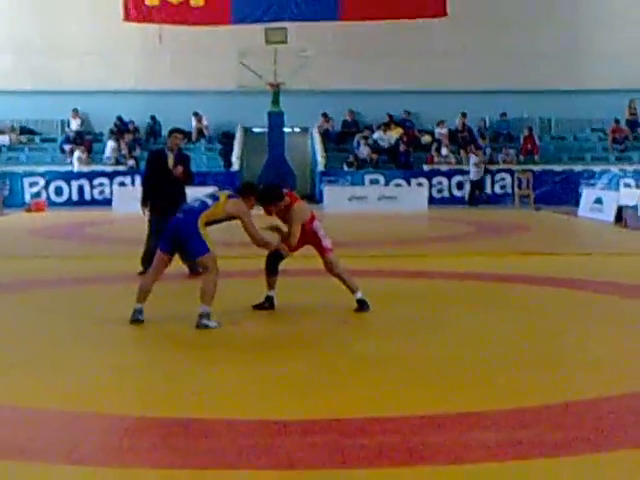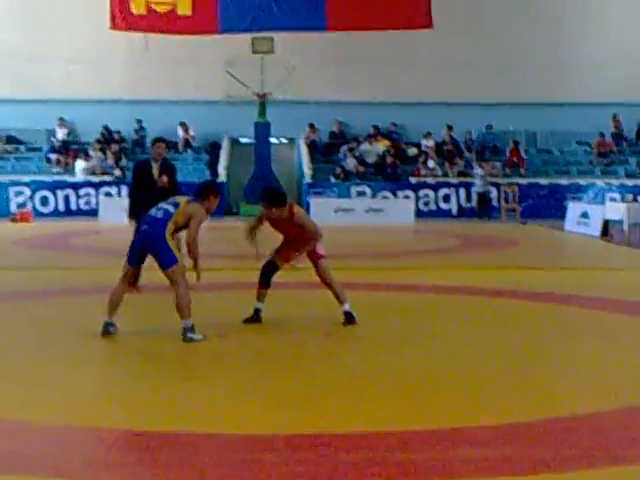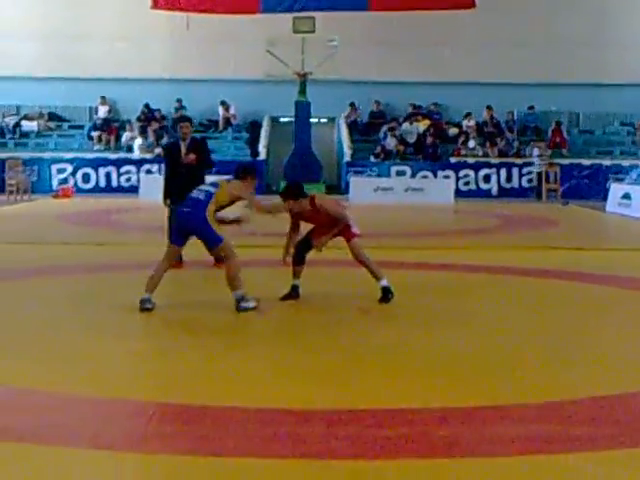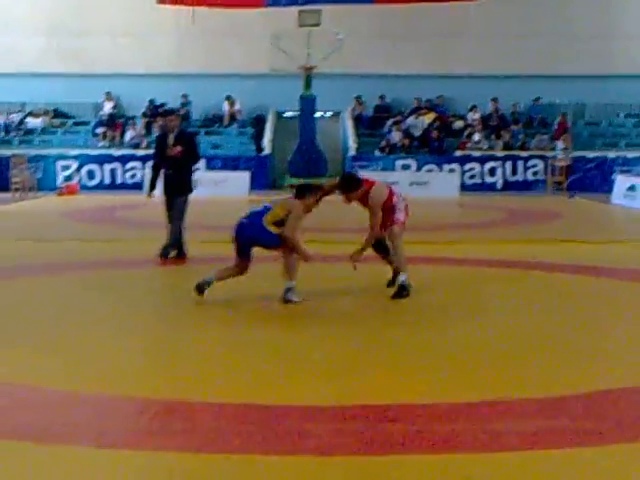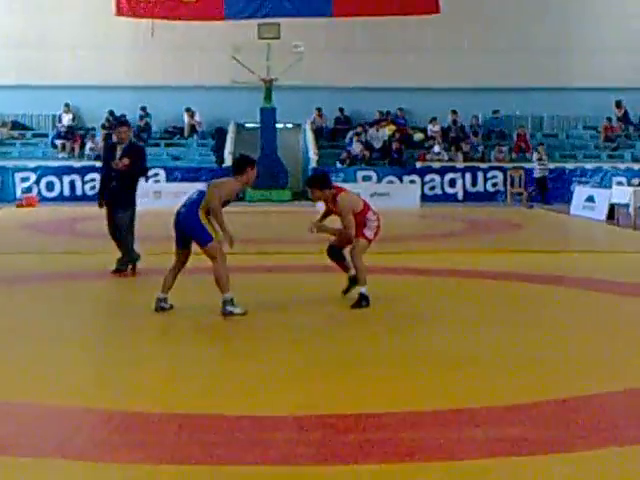
dt=0.5s
person 1, frame 1
left shoulder: (185, 158)
right shoulder: (155, 155)
left elbow: (190, 179)
right elbow: (147, 178)
left wrist: (182, 174)
right wrist: (145, 201)
left hip: (177, 203)
right hip: (158, 203)
right knee: (154, 236)
left ankle: (193, 267)
right ankle: (146, 267)
person 1, frame 2
left shoulder: (170, 167)
right shoulder: (139, 166)
left elbow: (176, 190)
right elbow: (133, 190)
left wrist: (167, 184)
right wrist: (132, 212)
right hip: (144, 213)
right ankle: (133, 280)
person 1, frame 3
left shoulder: (200, 144)
right shoulder: (170, 146)
left elbow: (209, 164)
right elbow: (168, 171)
left wrist: (194, 162)
right wrist: (166, 194)
right hip: (177, 193)
right knee: (174, 226)
right ankle: (176, 258)
person 1, frame 4
left shoulder: (188, 137)
right shoulder: (161, 138)
left elbow: (195, 158)
right elbow: (157, 163)
left wrist: (179, 155)
right wrist: (152, 185)
left hip: (182, 185)
right hip: (169, 185)
left knee: (176, 219)
right knee: (173, 220)
left ankle: (167, 252)
right ankle: (180, 252)
person 1, frame 5
left shoulder: (137, 150)
right shoulder: (109, 148)
left elbow: (142, 171)
right elbow: (104, 172)
left wrist: (124, 168)
right wrist: (101, 195)
left hip: (126, 198)
right hip: (112, 197)
left knee: (125, 233)
right knee: (114, 232)
left ankle: (123, 265)
right ankle: (132, 257)
person 2, frame 1
left shoulder: (223, 196)
right shoulder: (240, 207)
right elbow: (256, 239)
right wrist: (273, 245)
left hip: (176, 221)
right hip: (191, 225)
left knee: (155, 270)
right knee: (211, 270)
left ankle: (137, 312)
right ankle: (204, 317)
person 2, frame 2
left shoulder: (181, 200)
right shoulder: (199, 210)
right elbow: (191, 239)
right wrist: (196, 262)
left hip: (141, 231)
right hip: (159, 236)
left knee: (125, 282)
right knee: (181, 283)
left ankle: (108, 323)
right ankle: (189, 330)
person 2, frame 3
left shoulder: (221, 186)
right shoulder: (239, 187)
right elbow: (259, 206)
left wrist: (231, 221)
right wrist: (279, 207)
left hip: (181, 214)
right hip: (199, 218)
left knee: (167, 261)
right knee: (230, 256)
left ankle: (146, 299)
right ankle: (241, 300)
person 2, frame 4
left shoulder: (290, 202)
right shoulder: (299, 207)
right elbow: (288, 234)
right wrist: (302, 252)
left hip: (242, 228)
right hip: (254, 226)
left knee: (240, 269)
right knee: (292, 251)
left ankle: (209, 281)
right ankle: (289, 292)
person 2, frame 5
left shoulder: (225, 183)
right shoulder: (233, 184)
right elbow: (213, 203)
left wrist: (216, 237)
right wrist: (225, 231)
left hip: (182, 216)
right hip: (194, 217)
left knee: (180, 262)
right knee: (219, 258)
left ankle: (162, 300)
right ankle: (227, 304)
person 3, frame 1
left shoulder: (295, 210)
right shoulder: (280, 195)
left elbow: (292, 242)
left wrist: (278, 230)
left hip: (313, 232)
right hip: (297, 232)
left knee: (333, 268)
right knee: (272, 259)
left ankle: (360, 300)
right ankle: (269, 300)
person 3, frame 2
left shoulder: (297, 213)
right shoulder: (266, 213)
left elbow: (317, 235)
right elbow: (253, 228)
left wrist: (302, 252)
right wrist: (251, 236)
left hip: (308, 242)
right hip: (290, 243)
left knee: (325, 275)
right knee: (266, 270)
left ankle: (347, 312)
right ankle: (257, 312)
person 3, frame 3
left shoulder: (320, 203)
right shoulder: (295, 211)
left elbow: (345, 218)
right elbow: (294, 230)
left wrist: (327, 237)
right wrist: (287, 250)
left hip: (342, 223)
right hip: (325, 226)
left knee: (359, 255)
right knee: (299, 248)
left ankle: (386, 288)
right ankle: (295, 289)
person 3, frame 4
left shoulder: (373, 197)
right shoulder: (350, 185)
left elbow: (375, 230)
left wrist: (359, 251)
left hip: (396, 207)
right hip: (384, 208)
left knee: (394, 240)
right knee: (376, 242)
left ankle: (403, 284)
right ankle: (397, 272)
person 3, frame 5
left shoulder: (342, 201)
right shoulder: (329, 195)
left elbow: (349, 233)
right elbow: (330, 208)
left wrist: (325, 229)
right wrist: (320, 220)
left hip: (369, 223)
right hip: (355, 222)
left knee: (355, 253)
right knee: (332, 250)
left ankle: (364, 295)
right ankle: (353, 277)
